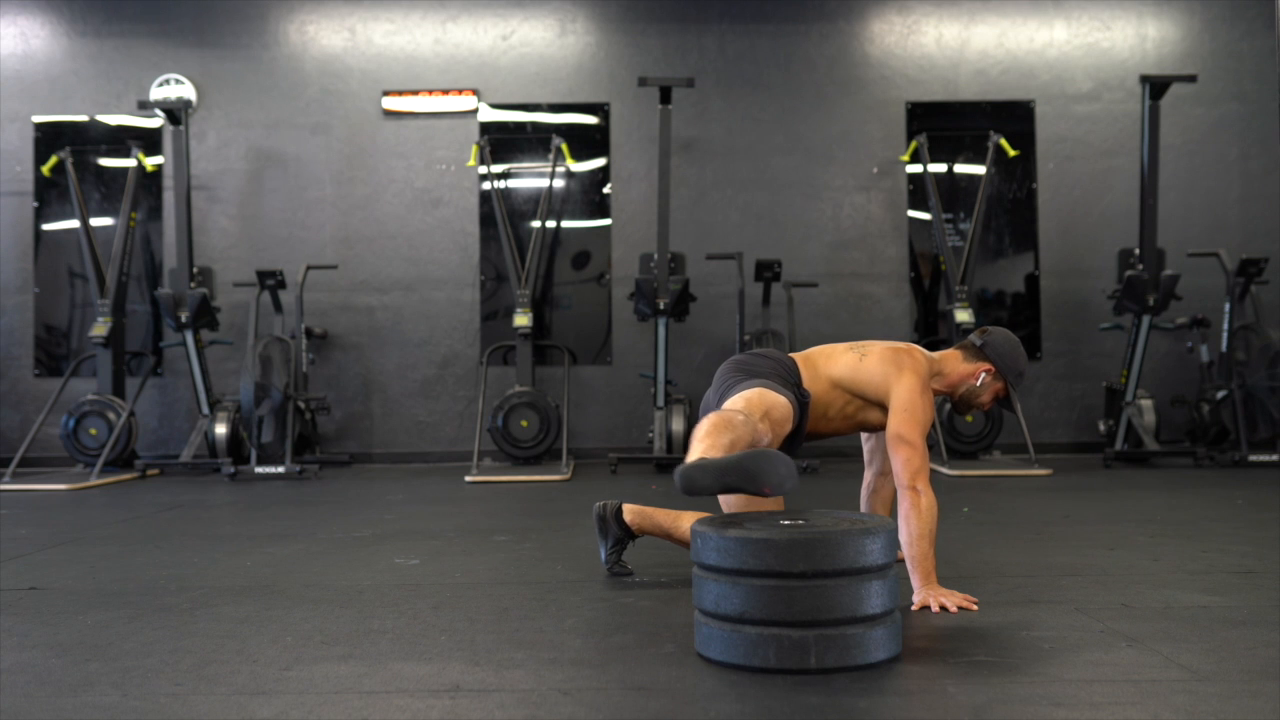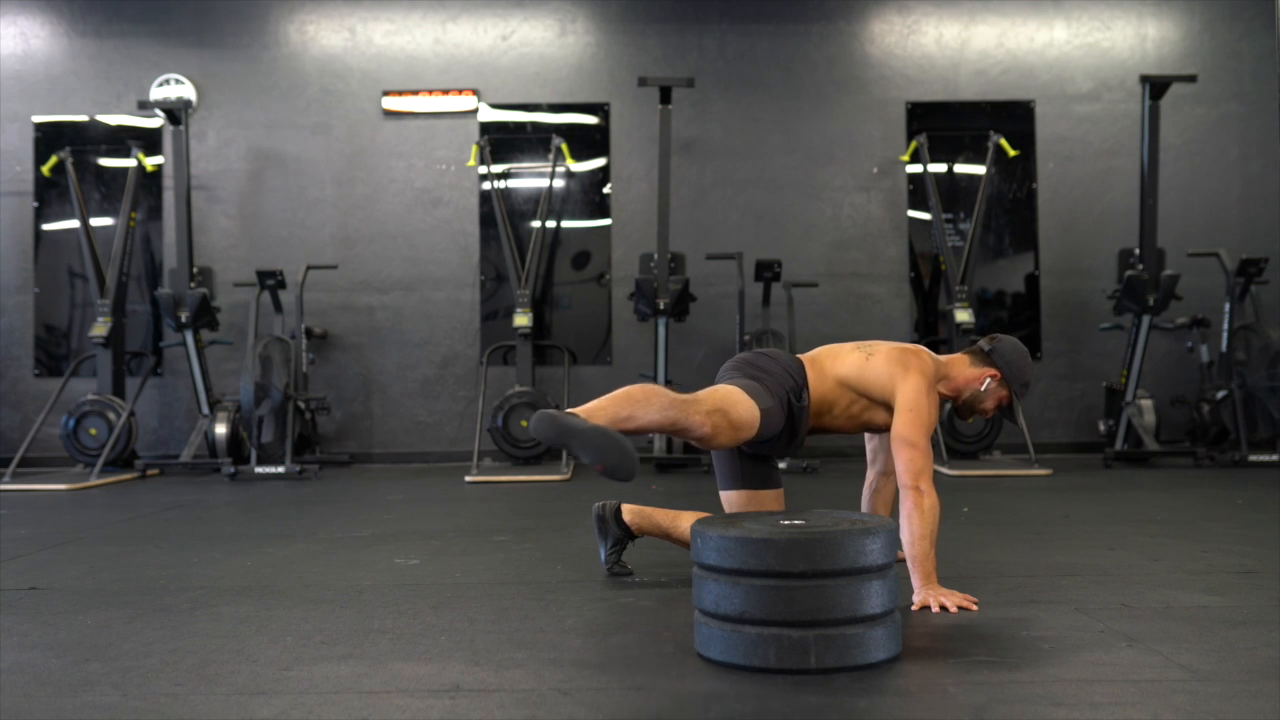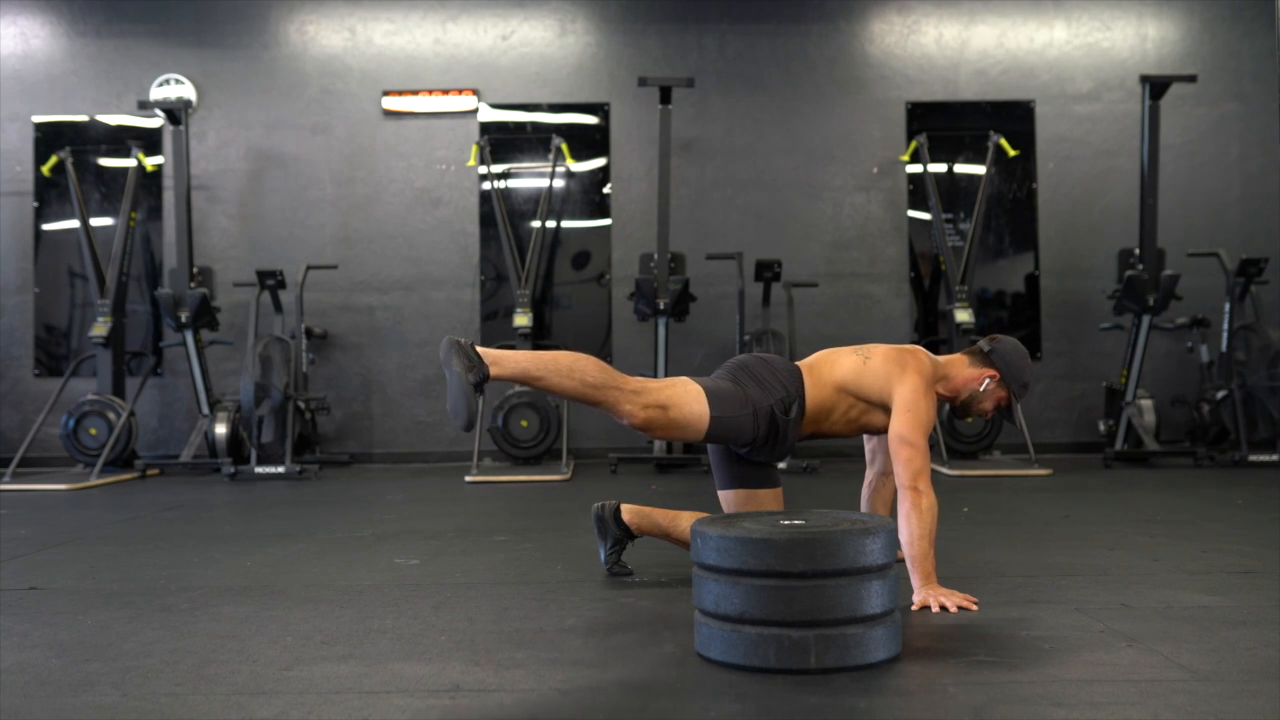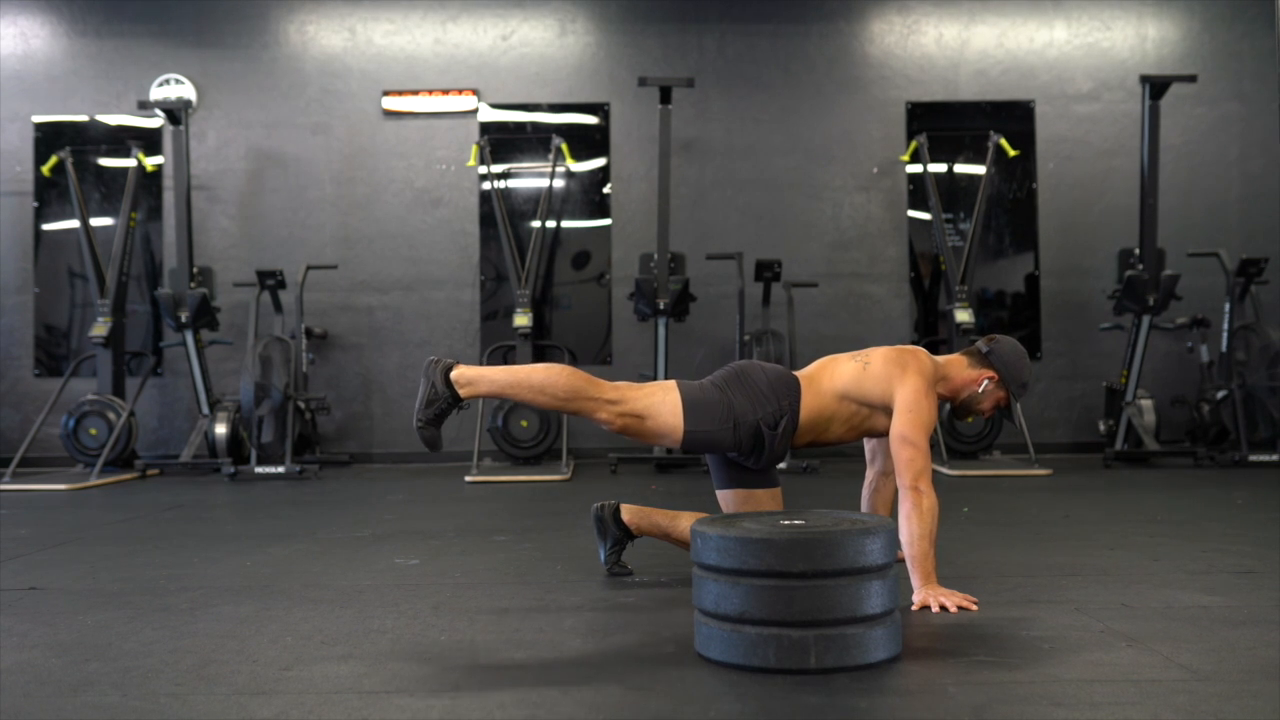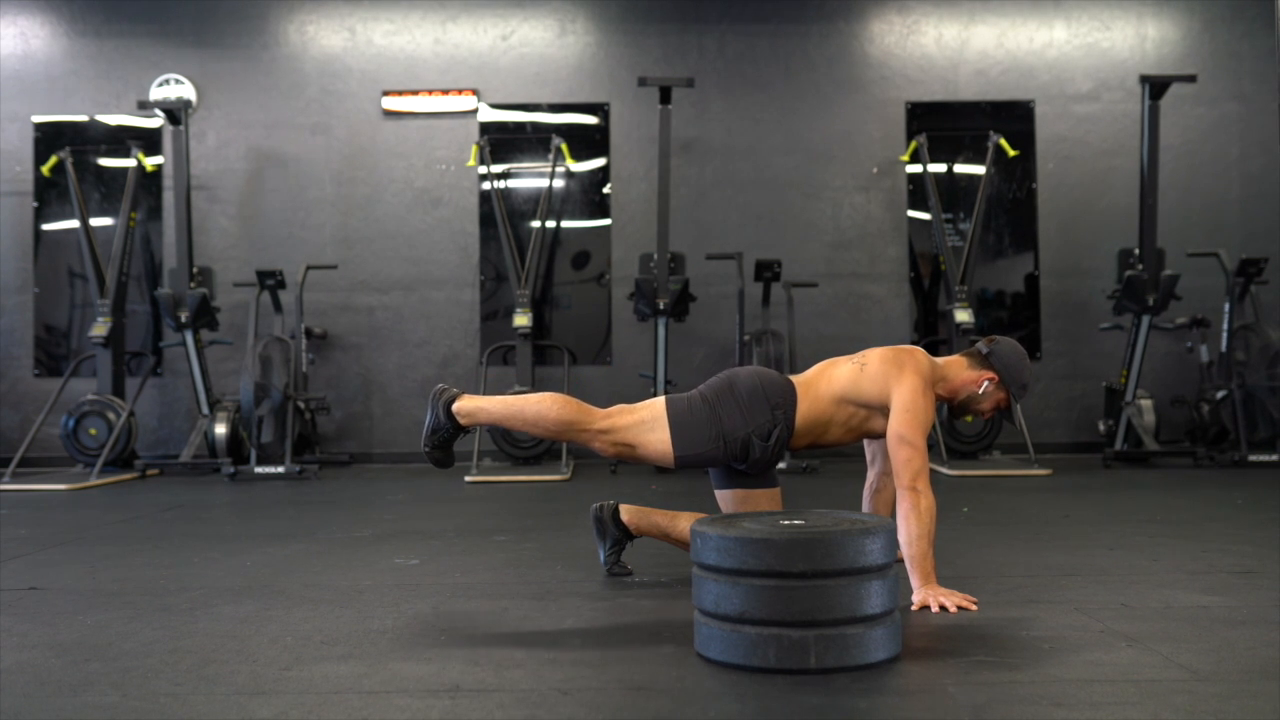
dt=1s
person 1, frame 1
left shoulder: (904, 373)
right shoulder: (914, 383)
left elbow: (881, 471)
right elbow: (914, 488)
right wrist: (926, 585)
left hip: (743, 397)
right hip: (754, 380)
right knee: (759, 425)
left ankle: (624, 518)
right ankle: (705, 466)
person 1, frame 2
left shoulder: (911, 376)
right shoulder: (922, 384)
left elbow: (884, 472)
right elbow: (916, 489)
right wrist: (926, 585)
left hip: (764, 423)
right hip: (765, 384)
right knee: (703, 419)
left ankle: (624, 518)
right ankle: (578, 421)
person 1, frame 3
left shoulder: (908, 376)
right shoulder: (919, 384)
left elbow: (882, 472)
right elbow: (915, 489)
right wrist: (926, 584)
left hip: (757, 422)
right hip: (759, 397)
right knee: (639, 404)
left ankle: (627, 518)
right ankle: (480, 361)
person 1, frame 4
left shoulder: (907, 374)
right shoulder: (920, 383)
left elbow: (881, 473)
right elbow: (916, 489)
right wrist: (925, 584)
left hip: (754, 431)
right hip: (749, 407)
right knee: (612, 404)
left ankle: (626, 519)
right ankle: (456, 380)
person 1, frame 5
left shoulder: (906, 377)
right shoulder: (916, 382)
left elbow: (881, 474)
right elbow: (913, 488)
right wrist: (924, 583)
left hip: (753, 433)
right hip: (746, 414)
right knee: (604, 430)
left ankle: (624, 518)
right ankle: (460, 408)
